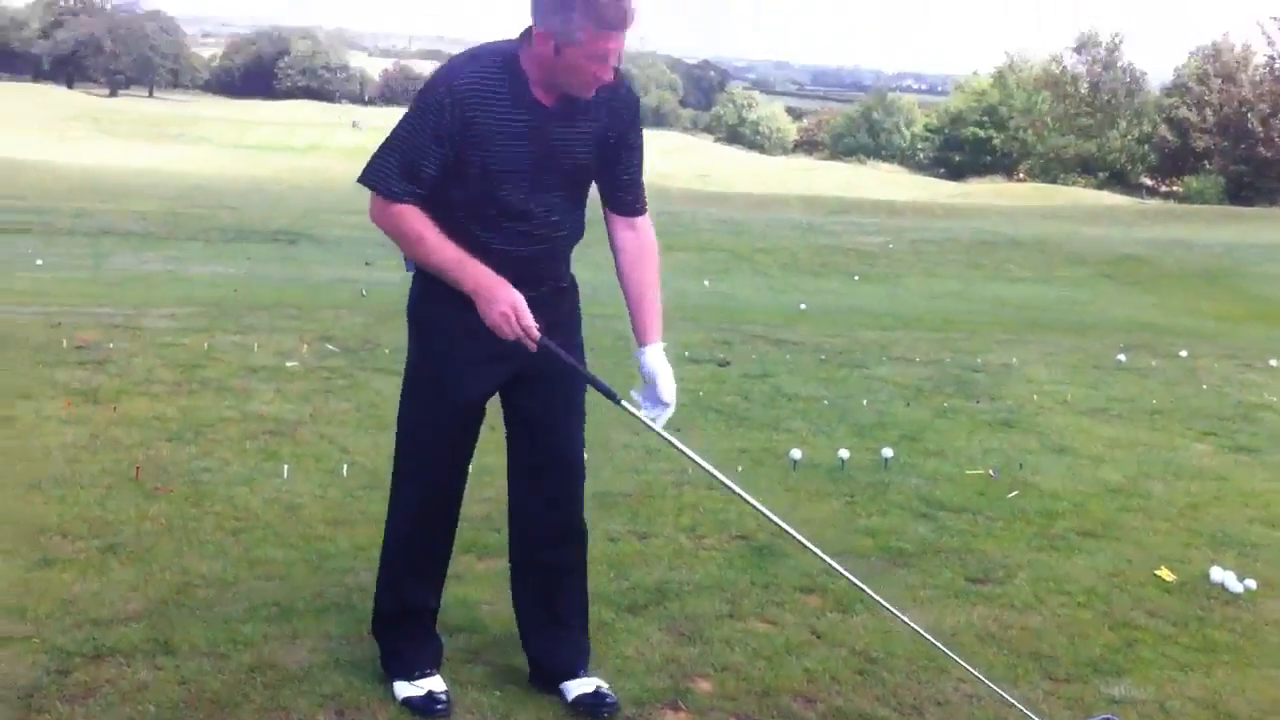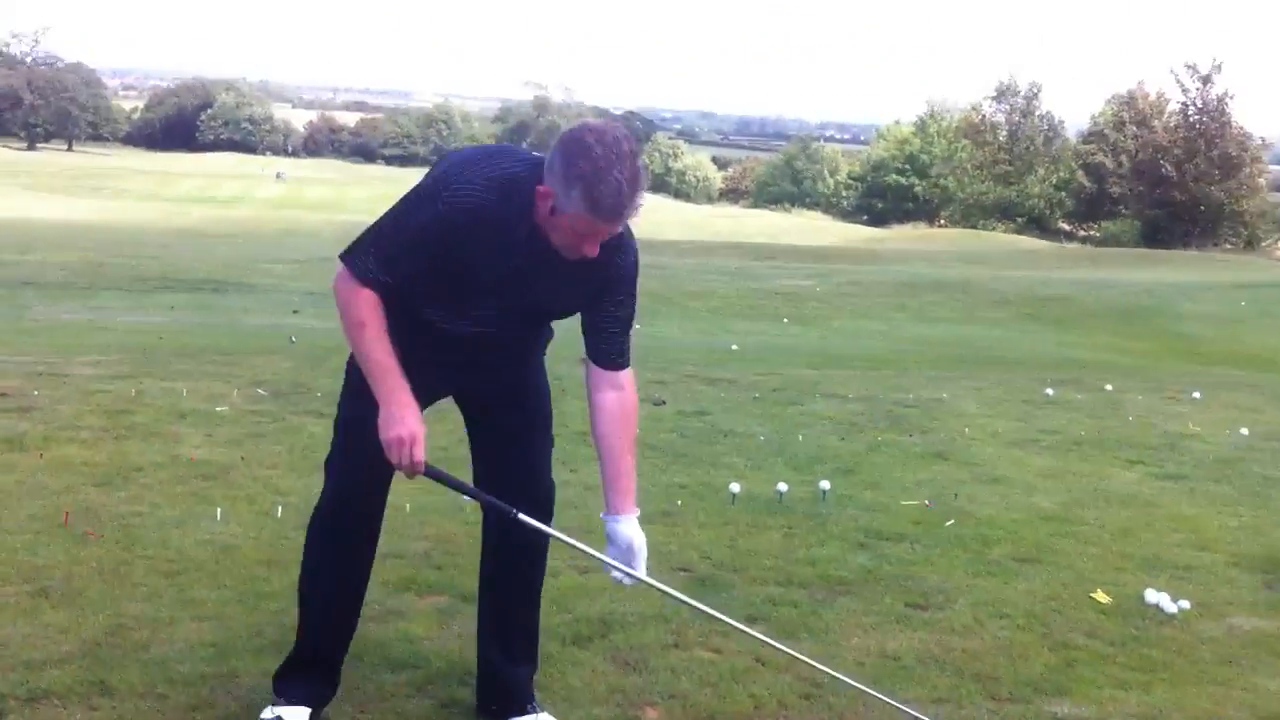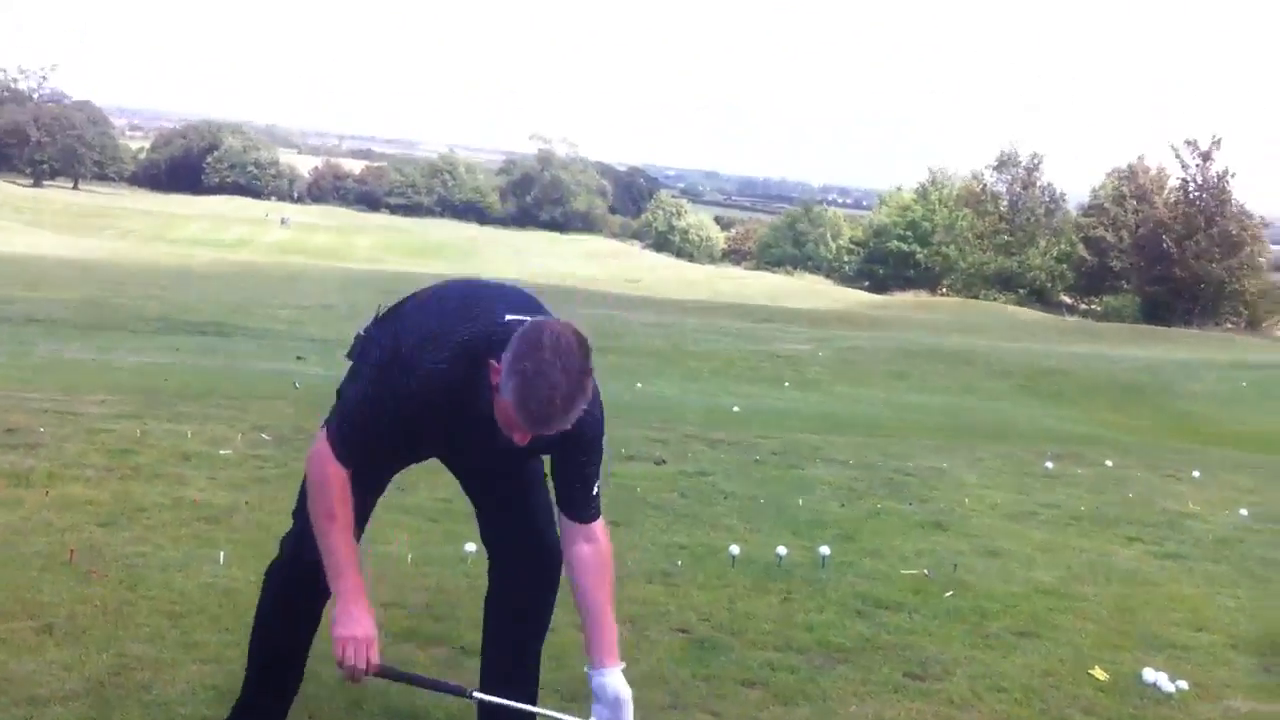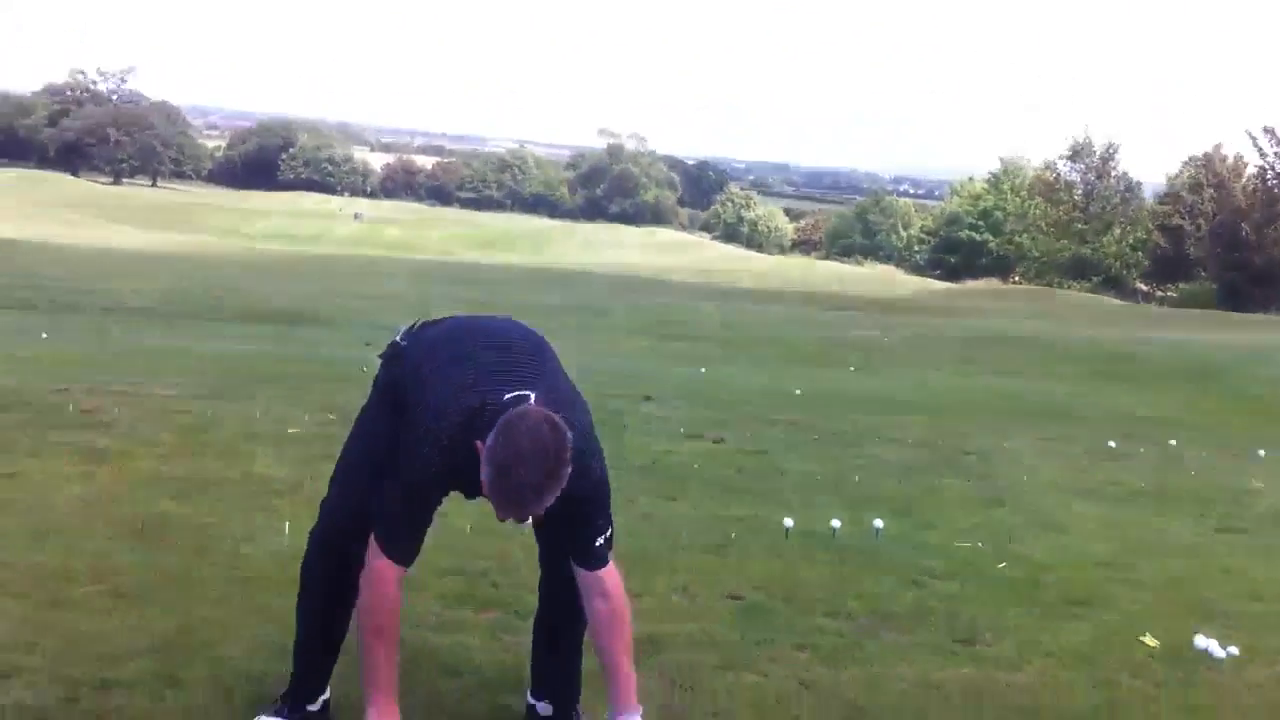
dt=0.3s
person 1, frame 1
left shoulder: (613, 98)
right shoulder: (464, 88)
left elbow: (630, 219)
right elbow: (390, 202)
left wrist: (651, 347)
right wrist: (482, 285)
left hip: (546, 300)
right hip: (454, 306)
left knee: (555, 478)
right knee: (431, 475)
left ankle: (561, 654)
right ankle: (409, 646)
person 1, frame 2
left shoulder: (614, 253)
right shoulder: (461, 191)
left elbow: (612, 381)
right elbow: (354, 281)
left wrist: (623, 515)
right wrist: (394, 400)
left hip: (508, 349)
right hip: (410, 336)
left knee: (527, 499)
right knee: (350, 497)
person 1, frame 3
left shoulder: (574, 402)
right shoulder: (424, 360)
left elbow: (586, 535)
right elbow: (328, 461)
left wrist: (607, 671)
right wrist: (350, 604)
left hip: (484, 427)
right hip: (390, 408)
left knee: (533, 554)
right knee: (309, 552)
person 1, frame 4
left shoulder: (579, 461)
right shoulder: (436, 445)
left elbow: (600, 588)
right elbow: (381, 574)
left knee: (566, 552)
right knee: (340, 531)
